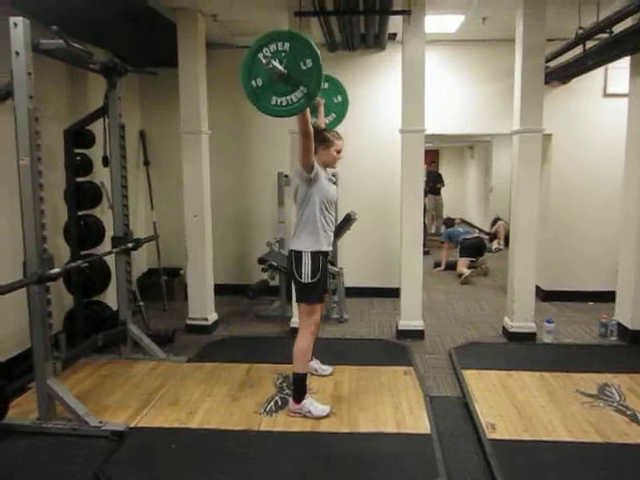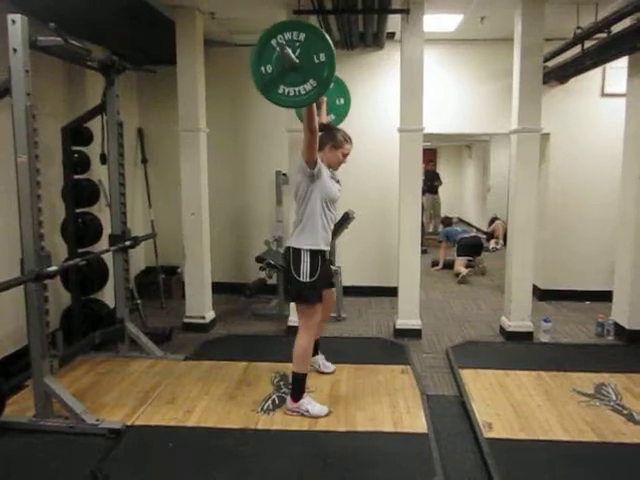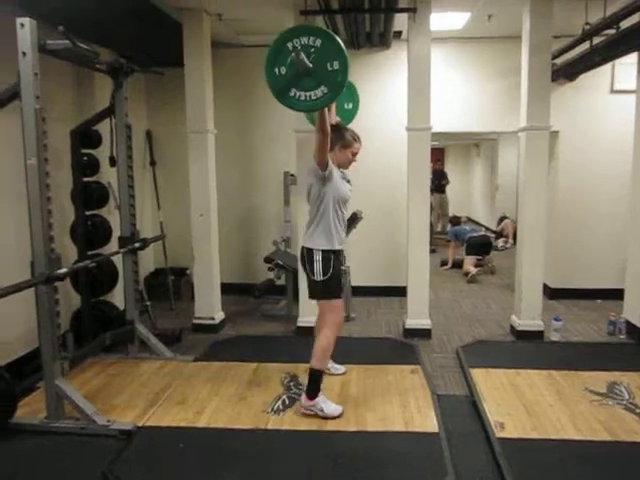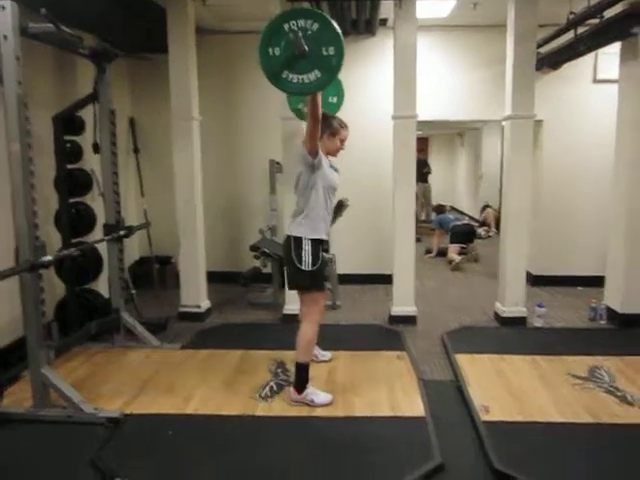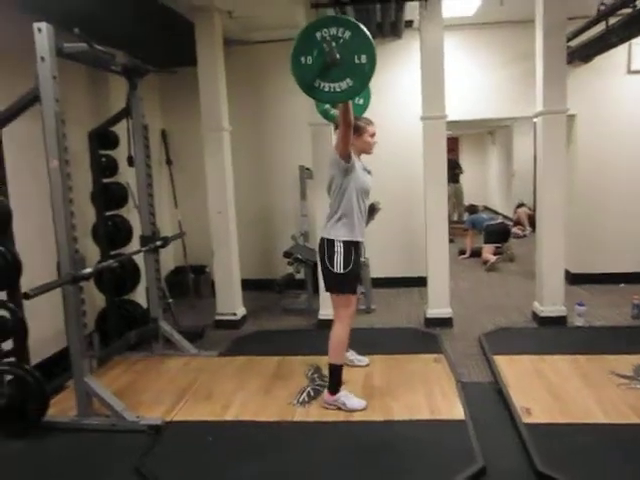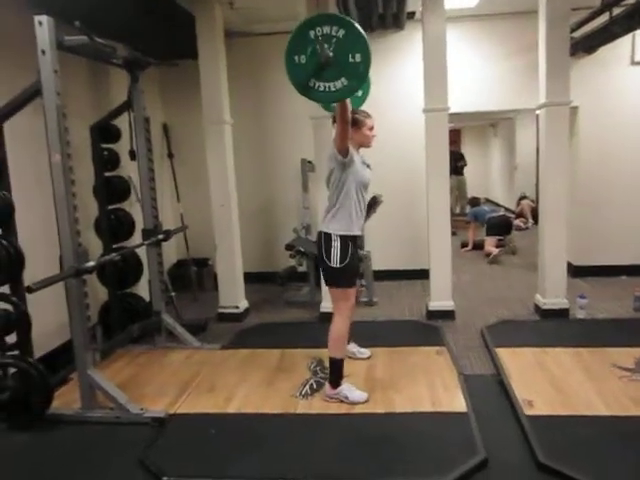
dt=0.4s
person 1, frame 1
left shoulder: (325, 174)
right shoulder: (310, 173)
left elbow: (319, 136)
right elbow: (306, 136)
left wrist: (321, 110)
left hip: (319, 252)
right hip: (307, 254)
left knee: (316, 316)
right knee: (309, 322)
left ankle: (308, 360)
right ankle: (298, 399)
person 1, frame 2
left shoulder: (327, 171)
right shoulder: (311, 169)
left elbow: (323, 131)
right elbow: (311, 131)
left wrist: (323, 106)
left hip: (318, 251)
right hip: (304, 253)
left knee: (327, 305)
right knee: (309, 322)
left ankle: (314, 355)
right ankle: (296, 398)
person 1, frame 3
left shoulder: (337, 171)
right shoulder: (322, 169)
left elbow: (332, 133)
right elbow: (322, 133)
left wrist: (332, 107)
left hip: (331, 250)
right hip: (318, 252)
left knee: (329, 314)
right knee: (333, 319)
left ankle: (322, 359)
right ankle: (311, 396)
person 1, frame 4
left shoulder: (325, 162)
right shoulder: (312, 158)
left elbow: (319, 122)
right elbow: (314, 121)
left wrist: (318, 94)
right wrist: (312, 94)
left hip: (313, 240)
right hip: (304, 242)
left knee: (314, 304)
right knee: (313, 312)
left ankle: (308, 348)
right ankle: (300, 388)
person 1, frame 5
left shoulder: (357, 163)
right shoulder: (344, 160)
left elbow: (347, 127)
right elbow: (346, 125)
left wrist: (347, 96)
right wrist: (344, 97)
left hip: (349, 243)
right hip: (338, 244)
left knee: (349, 307)
right knee: (345, 314)
left ankle: (343, 351)
right ankle: (334, 392)
person 1, frame 6
left shoulder: (356, 157)
right shoulder: (343, 154)
left elbow: (347, 120)
right elbow: (343, 120)
left hip: (348, 235)
right hip: (336, 237)
left knee: (348, 300)
right knee: (344, 307)
left ankle: (344, 344)
right ankle: (335, 384)
